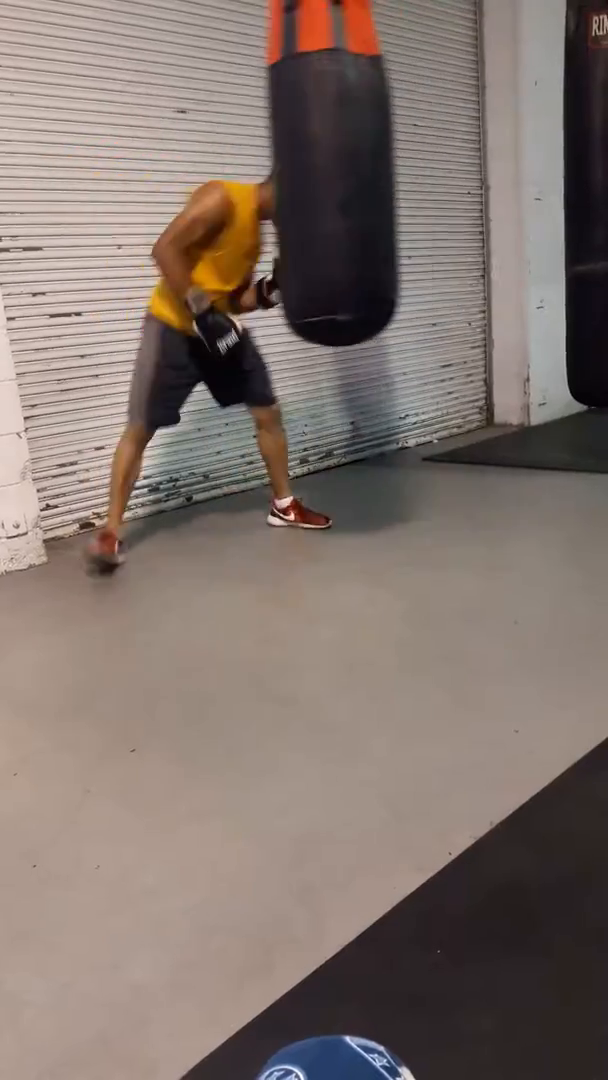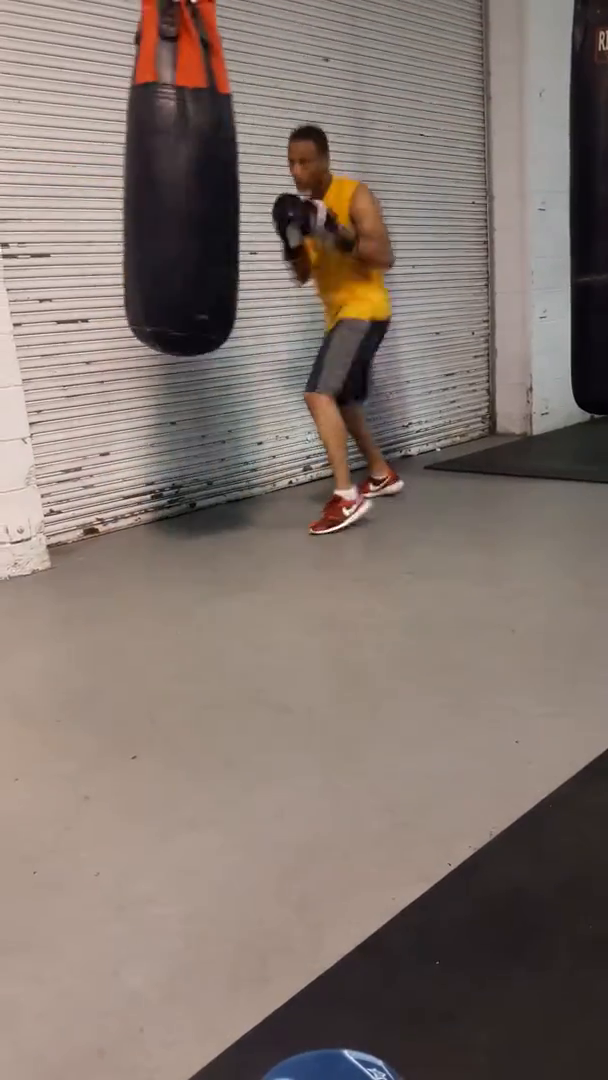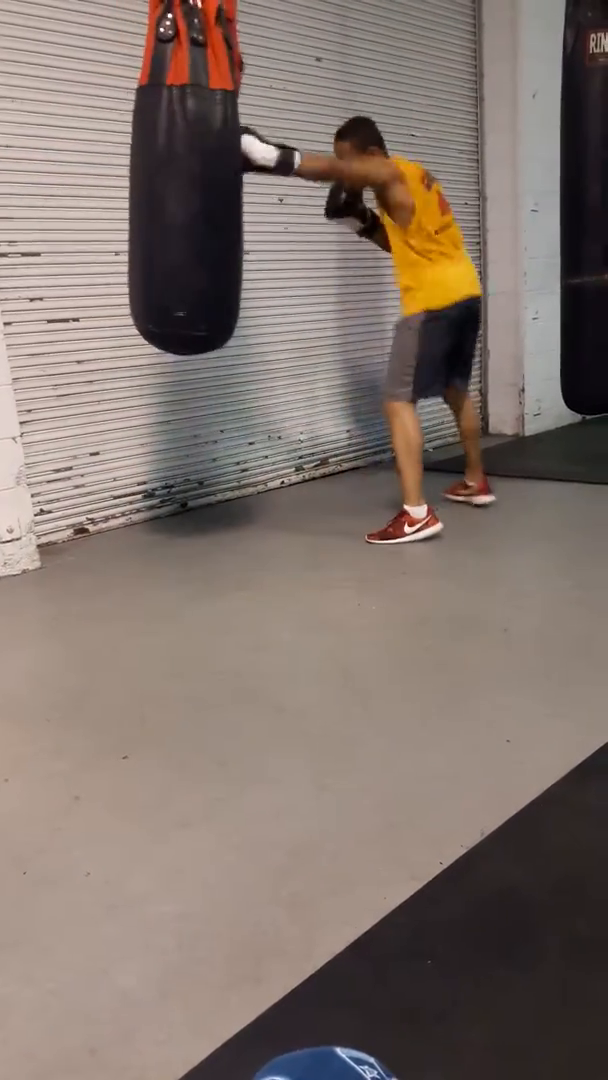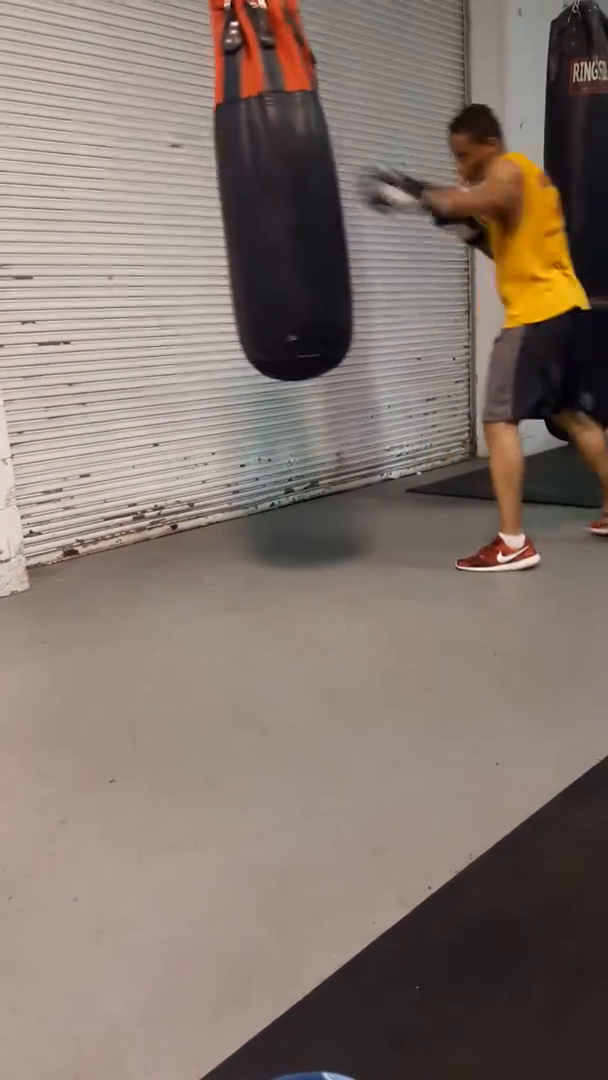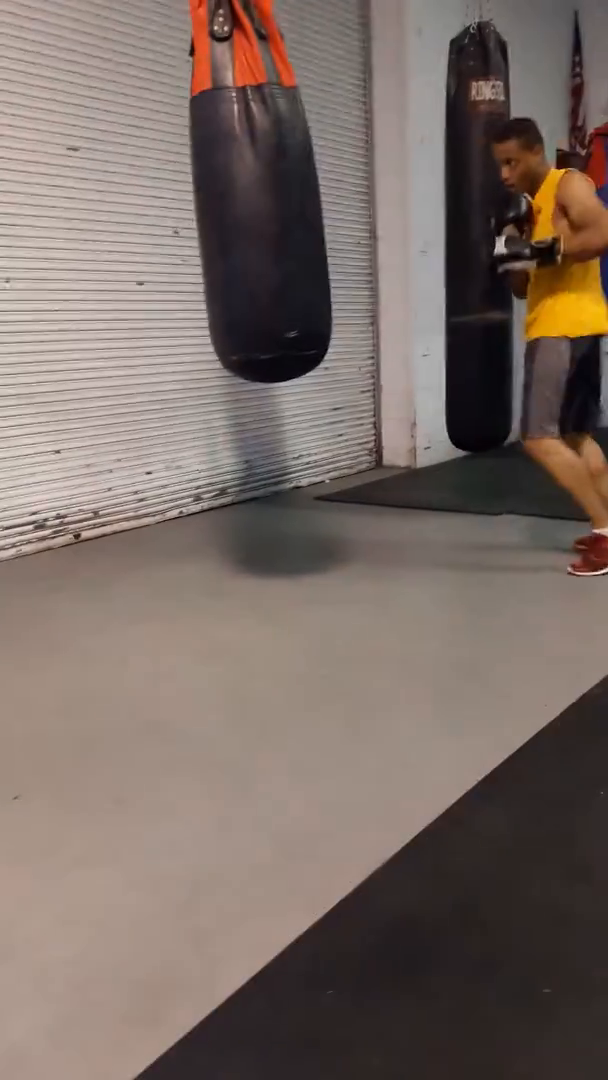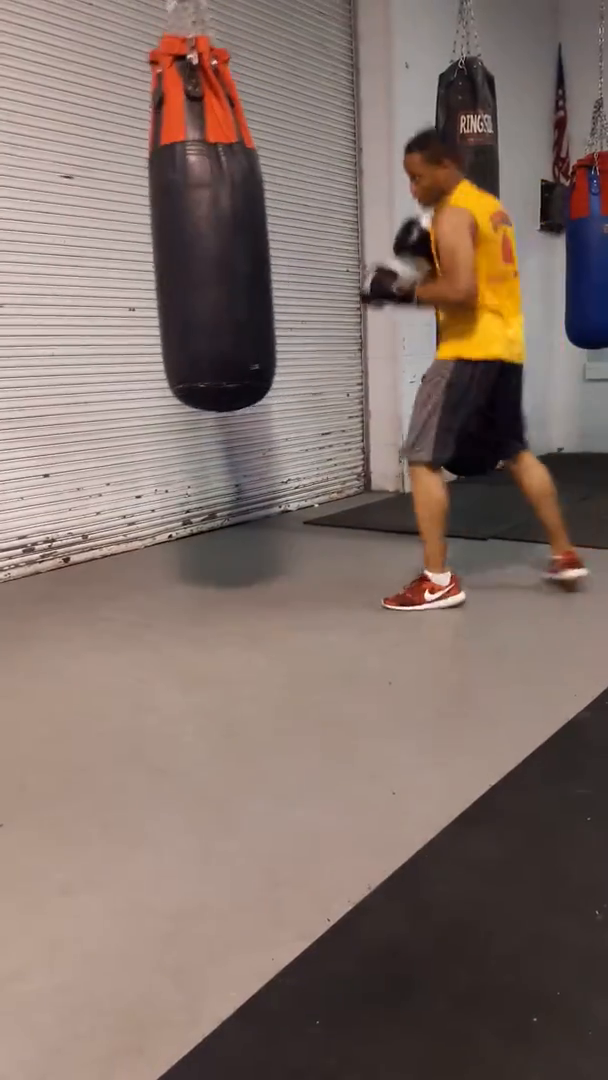
dt=0.7s
person 1, frame 1
left shoulder: (255, 232)
right shoulder: (223, 199)
right elbow: (165, 249)
left wrist: (268, 293)
right wrist: (202, 312)
left hip: (219, 337)
right hip: (173, 326)
left knee: (269, 412)
right knee: (140, 429)
left ankle: (284, 504)
right ankle: (112, 531)
person 1, frame 2
left shoulder: (357, 197)
right shoulder: (304, 205)
left elbow: (384, 258)
right elbow: (302, 274)
left wrist: (338, 233)
right wrist: (292, 242)
left hip: (363, 314)
right hip: (347, 315)
left knee: (319, 396)
right knee: (345, 401)
left ankle: (346, 496)
right ankle: (382, 473)
person 1, frame 3
left shoulder: (389, 173)
right shoulder: (414, 175)
left elbow: (330, 171)
left wrist: (272, 155)
right wrist: (364, 223)
left hip: (434, 304)
right hip: (463, 296)
left knee: (399, 401)
right knee: (456, 390)
left ankle: (416, 513)
right ankle: (476, 481)
person 1, frame 4
left shoulder: (507, 170)
right shoulder: (527, 176)
left elbow: (473, 201)
left wrist: (418, 195)
right wrist: (481, 232)
left hip: (537, 312)
right hip: (565, 308)
left knee: (499, 420)
right knee: (570, 414)
left ankle: (513, 542)
person 1, frame 5
left shoulder: (569, 185)
right shoulder: (530, 205)
right elbow: (521, 288)
left wrist: (543, 250)
right wrist: (514, 245)
left hip: (566, 329)
right hip: (550, 328)
left knee: (540, 440)
person 1, frame 6
left shoulder: (454, 214)
right shoulder: (489, 206)
left elbow: (461, 291)
left wrist: (412, 290)
right wrist: (430, 271)
left hip: (470, 353)
right hip: (507, 349)
left knee: (423, 462)
right knee: (517, 454)
left ankle: (437, 582)
right ankle: (564, 554)
